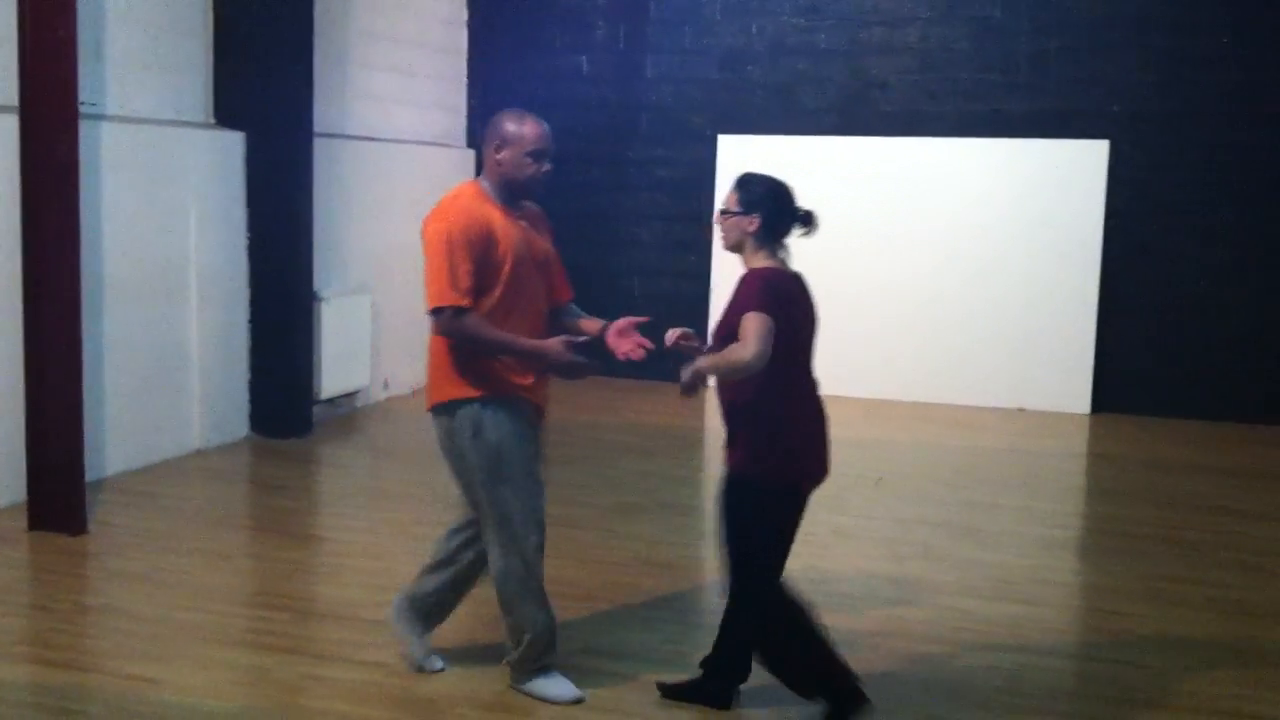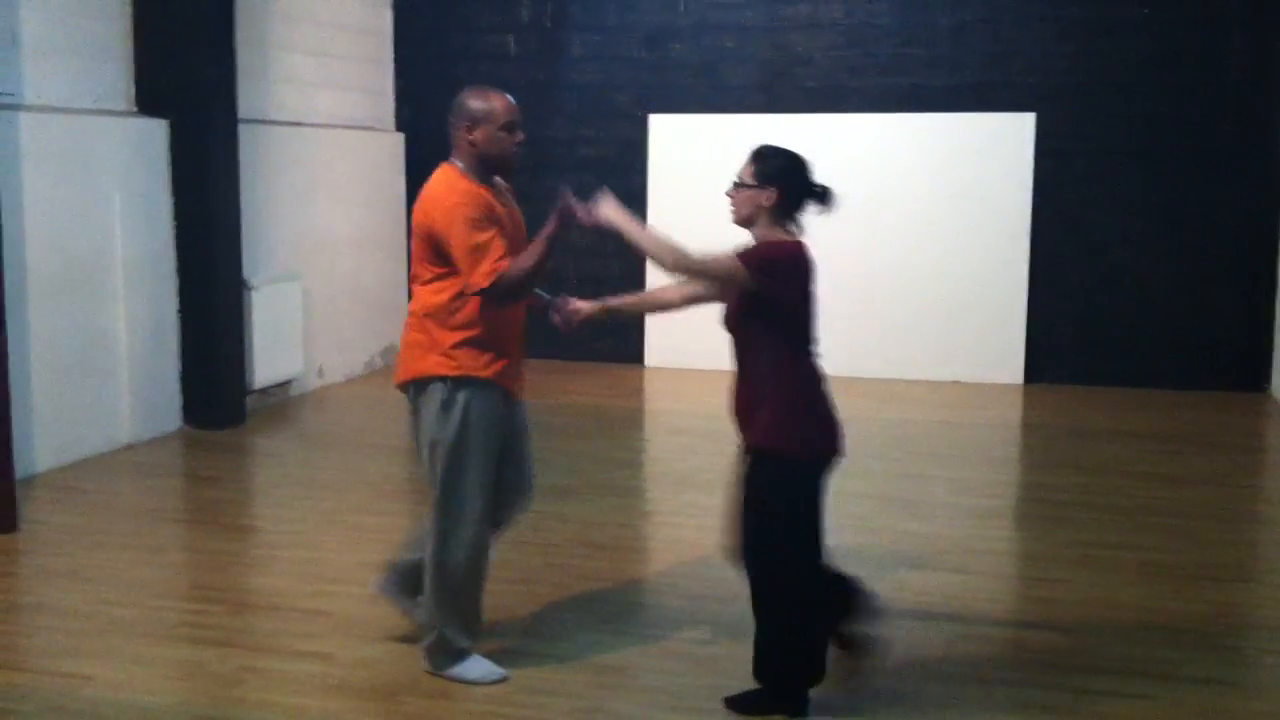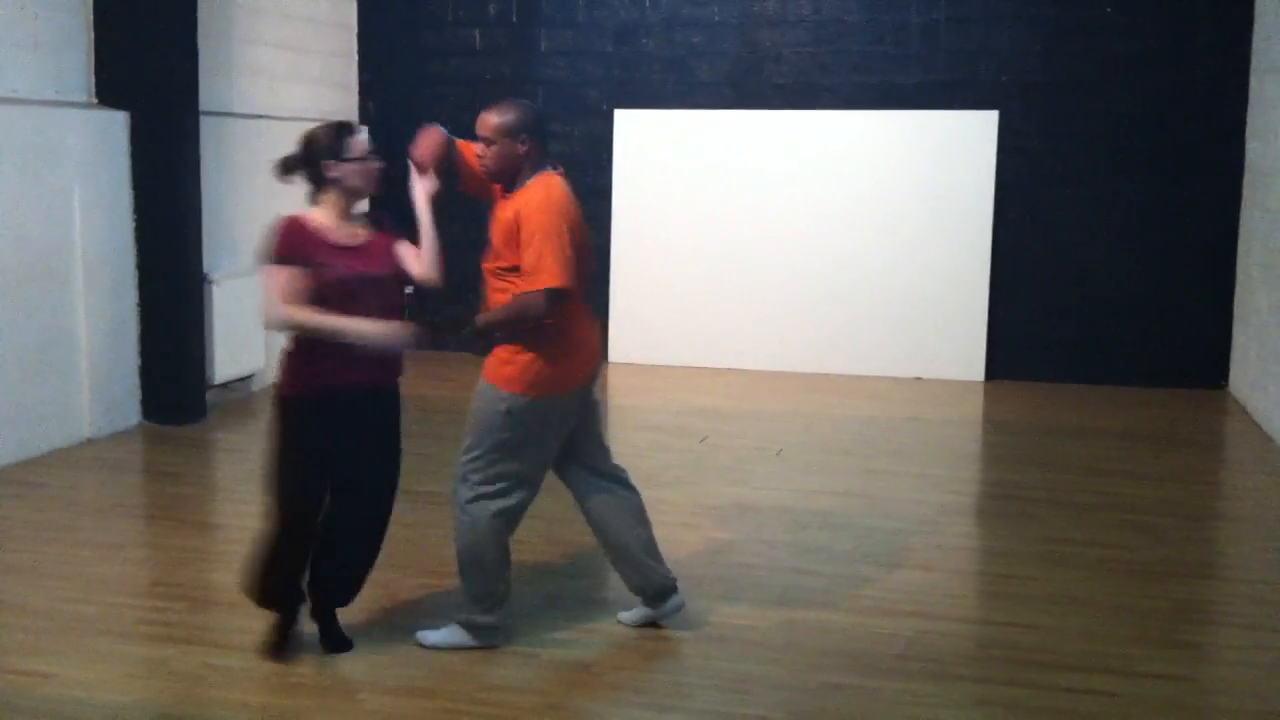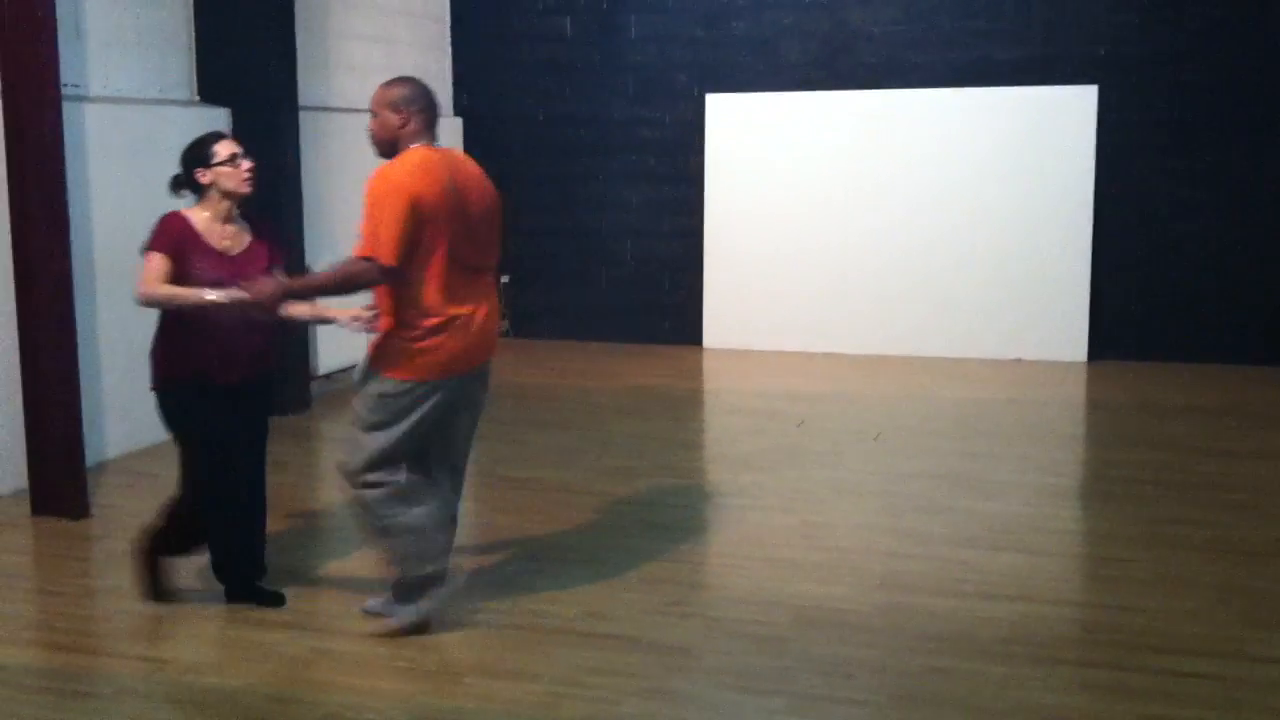
dt=1s
person 1, frame 1
left shoulder: (534, 219)
right shoulder: (457, 217)
left elbow: (557, 303)
right elbow: (451, 321)
left wrist: (601, 329)
right wrist: (537, 351)
left hip: (520, 394)
right hip: (475, 397)
left knee: (491, 521)
right knee: (516, 530)
left ankle: (414, 611)
right ankle: (533, 663)
person 1, frame 2
left shoulder: (492, 190)
right shoulder: (455, 199)
right elbow: (502, 284)
right wrist: (557, 227)
left hip: (484, 371)
right hip: (452, 373)
left knee: (507, 492)
right knee: (458, 509)
left ankle: (415, 577)
right ankle: (448, 647)
person 1, frame 3
left shoulder: (540, 204)
right shoulder: (507, 180)
left elbow: (541, 300)
right elbow: (441, 142)
left wrist: (482, 323)
right wrist: (432, 146)
left hip: (532, 368)
right hip: (565, 364)
left knee: (483, 492)
right knee: (595, 475)
left ankle: (481, 620)
right ankle: (658, 591)
person 1, frame 4
left shoulder: (397, 178)
right shoulder: (473, 174)
left elbow: (372, 268)
left wrist: (288, 288)
left hip: (420, 353)
right hip: (474, 346)
left knee: (370, 467)
right knee: (439, 472)
left ankle: (423, 579)
right ankle: (416, 587)
person 2, frame 1
left shoulder: (760, 284)
right shoulder: (786, 282)
left elbow: (751, 356)
left wrist: (700, 364)
right wrist: (704, 345)
left hip: (770, 454)
right hip: (793, 449)
left knee: (752, 574)
right knee: (752, 569)
person 2, frame 2
left shoulder: (781, 258)
right shoulder: (767, 263)
left elbow: (683, 270)
right elbow: (681, 294)
left wrist: (617, 218)
right wrist: (600, 307)
left hip: (788, 436)
right hip: (778, 432)
left knee: (773, 558)
right knee: (776, 553)
right ankle: (845, 605)
person 2, frame 3
left shoulder: (377, 235)
right shoulder: (297, 234)
left elbow: (429, 273)
right elbow: (284, 312)
left wrist: (422, 200)
right wrist: (367, 327)
left hip: (374, 391)
right hip: (313, 391)
left knee: (366, 507)
right knee: (301, 506)
left ankle: (327, 605)
right ankle: (282, 603)
person 2, frame 4
left shoulder: (256, 236)
right shoulder: (175, 229)
left elbow: (283, 304)
right elbow: (149, 292)
left wrist: (337, 313)
right wrist: (214, 296)
left hip: (247, 379)
right hip: (188, 381)
left knee: (246, 480)
right knee: (214, 481)
left ankle: (241, 578)
right ankle: (161, 547)
